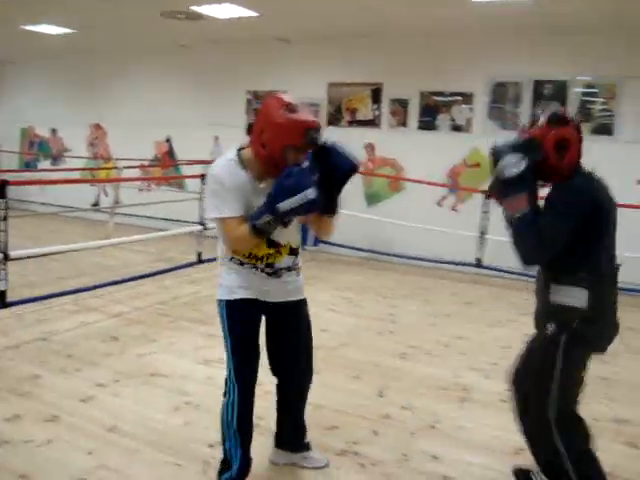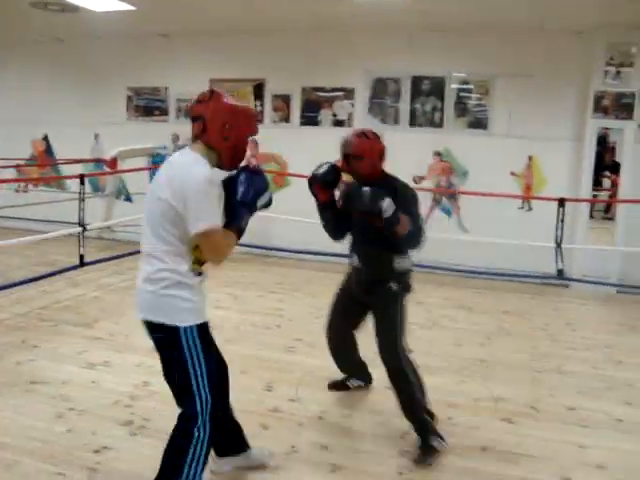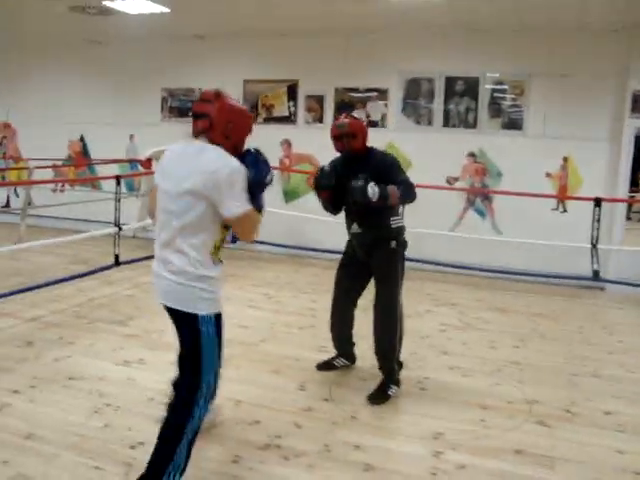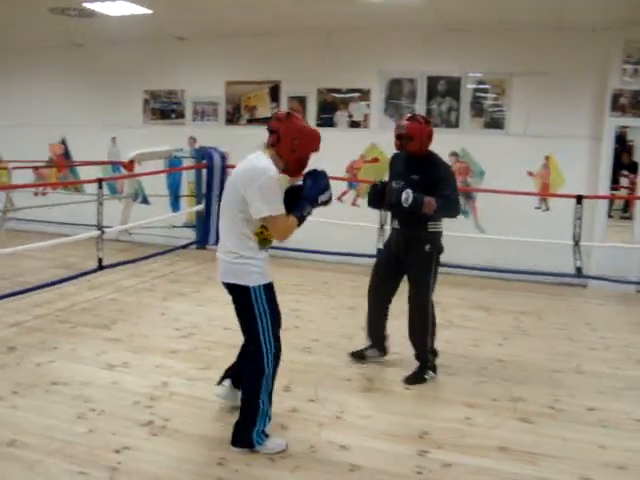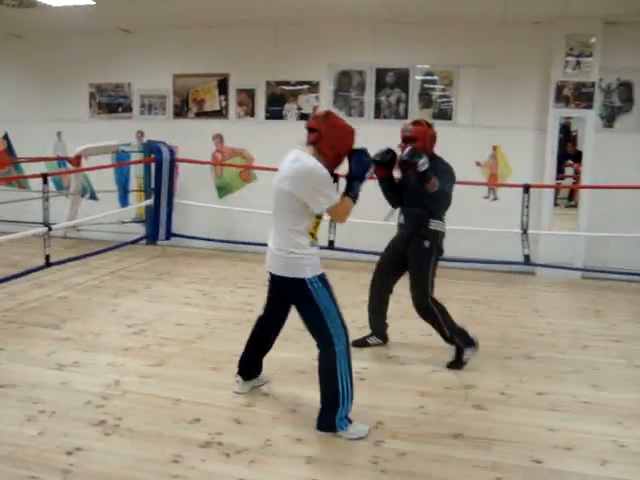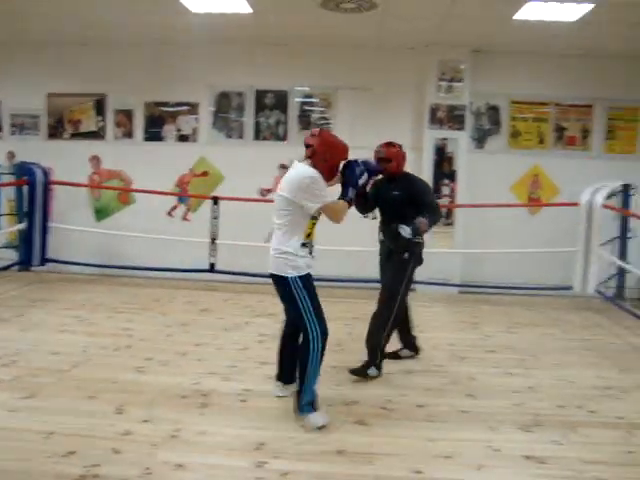
dt=0.7s
person 1, frame 1
left shoulder: (299, 166)
right shoulder: (224, 173)
left elbow: (323, 229)
right elbow: (238, 242)
left wrist: (330, 186)
right wrist: (278, 207)
left hip: (286, 290)
right hip: (240, 289)
left knee: (295, 376)
right knee: (242, 384)
left ankle: (290, 445)
person 1, frame 2
left shoulder: (180, 164)
right shoulder: (199, 174)
right elbow: (215, 251)
left wrist: (235, 204)
right wrist: (245, 206)
left hip: (165, 298)
right hip: (173, 306)
left knee: (214, 374)
right knee: (201, 408)
person 1, frame 3
left shoulder: (171, 154)
right shoulder: (227, 167)
left elbow: (154, 210)
right elbow: (247, 229)
right wrist: (255, 187)
left hip: (168, 281)
right hip: (195, 291)
right knee: (194, 396)
left ankle: (203, 384)
person 1, frame 4
left shoulder: (256, 165)
right shoulder: (264, 172)
right elbow: (280, 230)
left wrist: (298, 198)
right wrist: (308, 201)
left hip: (236, 267)
right hip: (248, 272)
left knee: (260, 335)
right knee: (266, 350)
left ankle: (233, 382)
right ankle: (250, 433)
person 1, frame 5
left shoulder: (293, 159)
right shoulder: (311, 170)
right elbow: (339, 215)
left wrist: (337, 177)
right wrist: (356, 179)
left hip: (279, 260)
right hip: (300, 266)
left knee: (272, 319)
right knee: (334, 337)
left ankle: (246, 375)
right ankle: (335, 419)
person 1, frame 6
left shoulder: (298, 172)
right shoulder: (307, 177)
right elbow: (336, 215)
left wrist: (346, 181)
right wrist: (353, 185)
left hip: (285, 264)
right hip: (291, 267)
left knee: (296, 323)
right knee: (315, 331)
left ankle: (286, 380)
right ankle: (306, 404)
person 2, frame 1
left shoulder: (579, 194)
right shoulder: (579, 189)
left elbow: (531, 250)
right elbow: (550, 241)
left wrist: (514, 188)
right wrist: (517, 192)
left hip: (574, 319)
right hip: (569, 316)
left knee: (549, 422)
right knee: (528, 383)
person 2, frame 2
left shoulder: (399, 191)
right shoulder: (353, 189)
left elbow: (414, 238)
right elbow: (337, 231)
left wrist: (388, 214)
right wrist: (324, 197)
left hip: (389, 279)
right hip: (360, 274)
left knee: (393, 353)
right knee: (337, 331)
left ankle: (428, 432)
right ankle: (358, 375)
person 2, frame 3
left shoulder: (382, 161)
right shoulder: (337, 166)
left elbow: (409, 194)
right elbow: (334, 208)
left wrist: (377, 192)
right wrist: (324, 191)
left hip: (388, 241)
right hip: (357, 242)
left knee: (387, 307)
right knee: (341, 300)
left ankle: (390, 376)
right ankle: (345, 354)
person 2, frame 4
left shoulder: (439, 168)
right shoulder: (398, 160)
left elbow: (452, 209)
left wrist: (414, 200)
right wrist: (381, 195)
left hip: (424, 242)
right hip: (398, 237)
left knee: (419, 302)
right knee: (378, 292)
left ankle: (426, 363)
right ankle: (377, 345)
person 2, frame 5
left shoulder: (441, 169)
right shoulder: (412, 164)
left elbow: (441, 203)
right elbow: (397, 200)
left wrist: (422, 171)
right wrist: (383, 174)
left hip: (428, 239)
right hip: (406, 234)
left knee: (423, 298)
right knee: (381, 283)
left ankle: (464, 343)
right ankle: (378, 333)
person 2, frame 6
left shoulder: (415, 185)
right shoulder: (380, 184)
left elbow: (434, 213)
right elbow: (364, 208)
left wrist: (413, 229)
right wrist: (359, 186)
left hip: (407, 250)
right hip: (388, 248)
left knee: (388, 301)
right knee: (396, 298)
left ankle: (374, 361)
right ankle: (409, 344)
